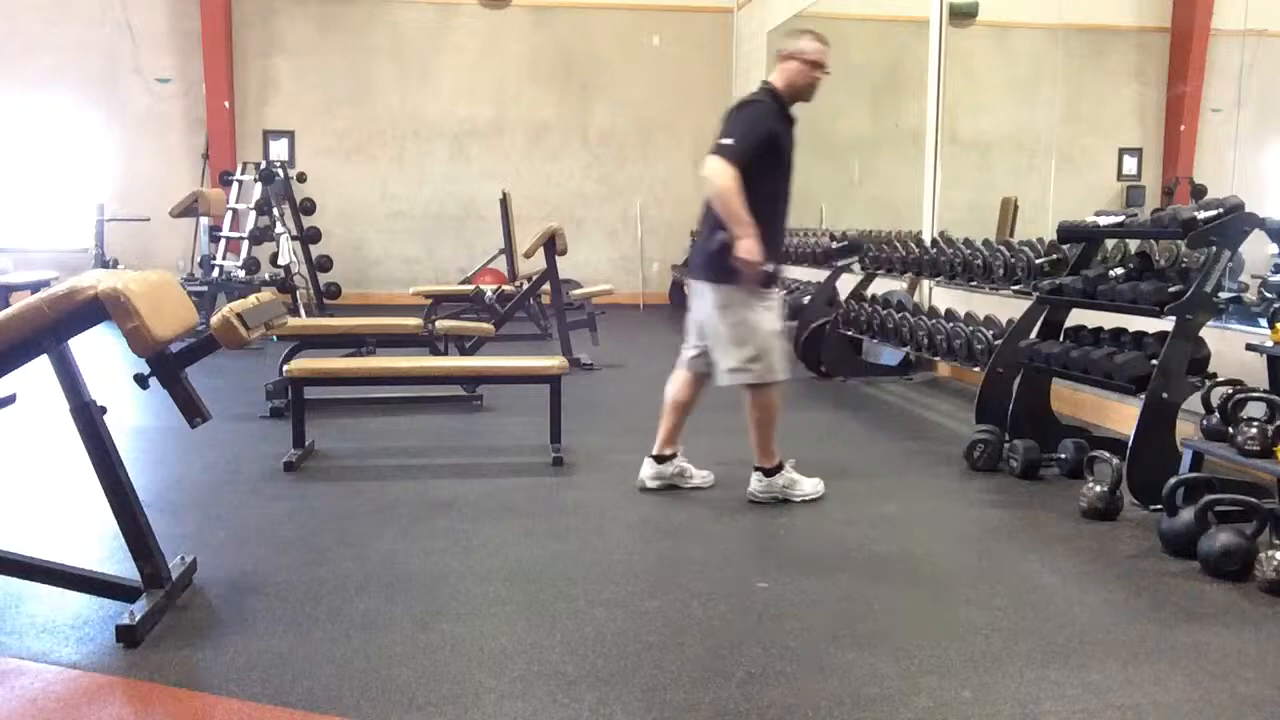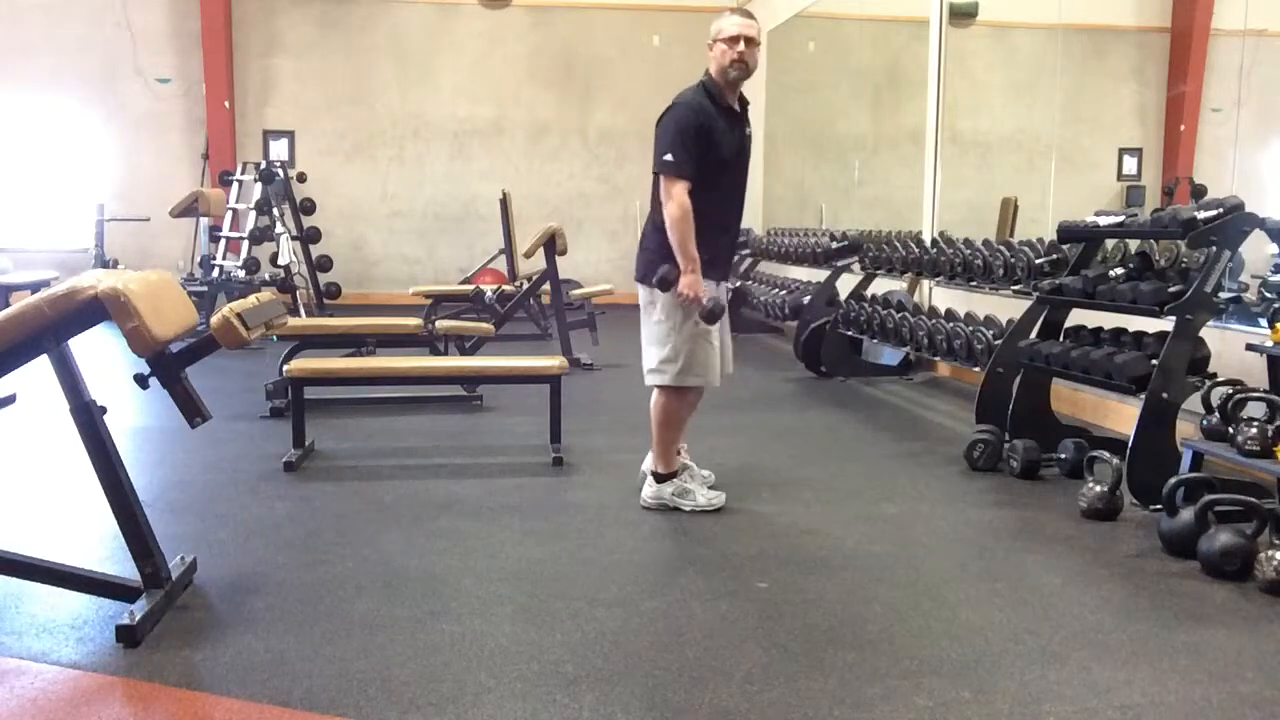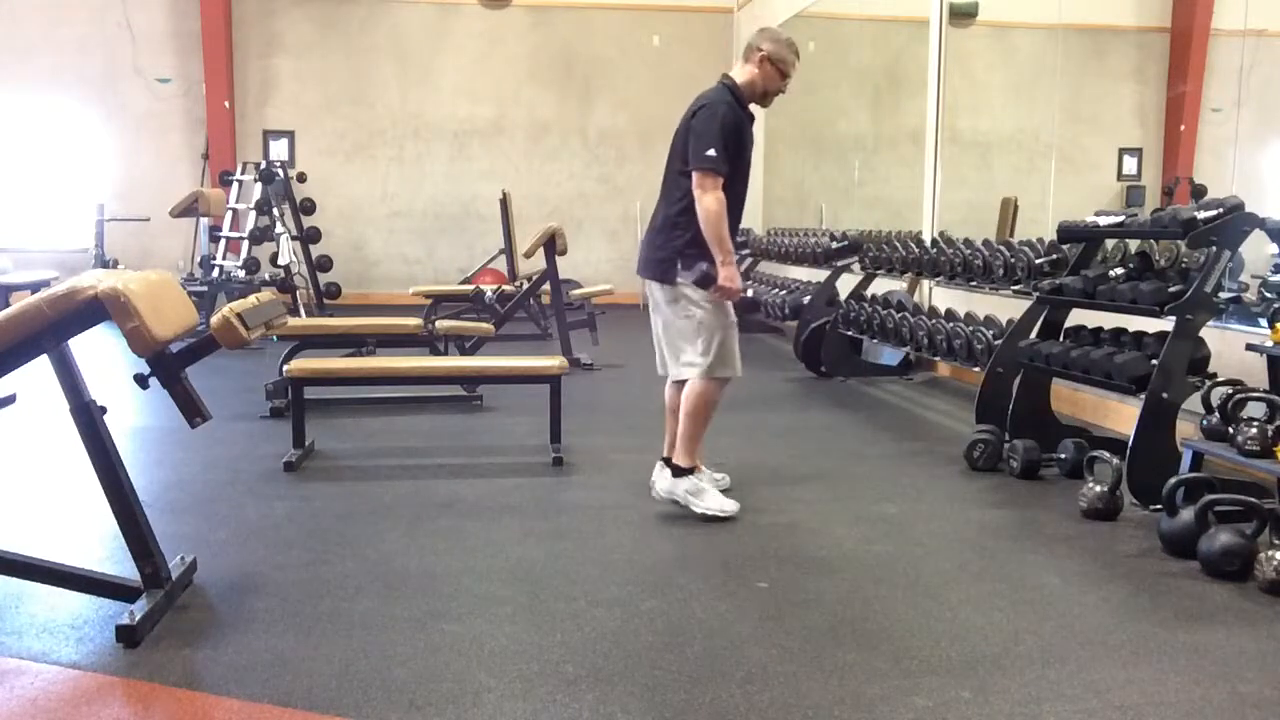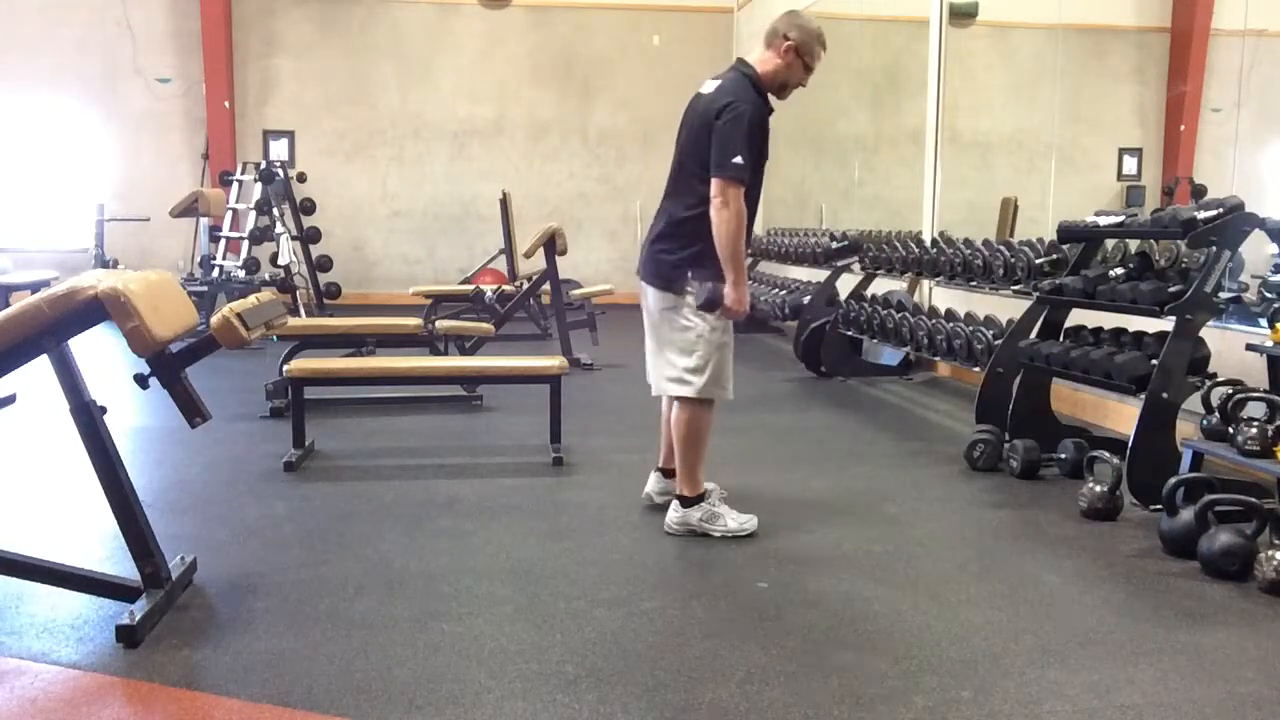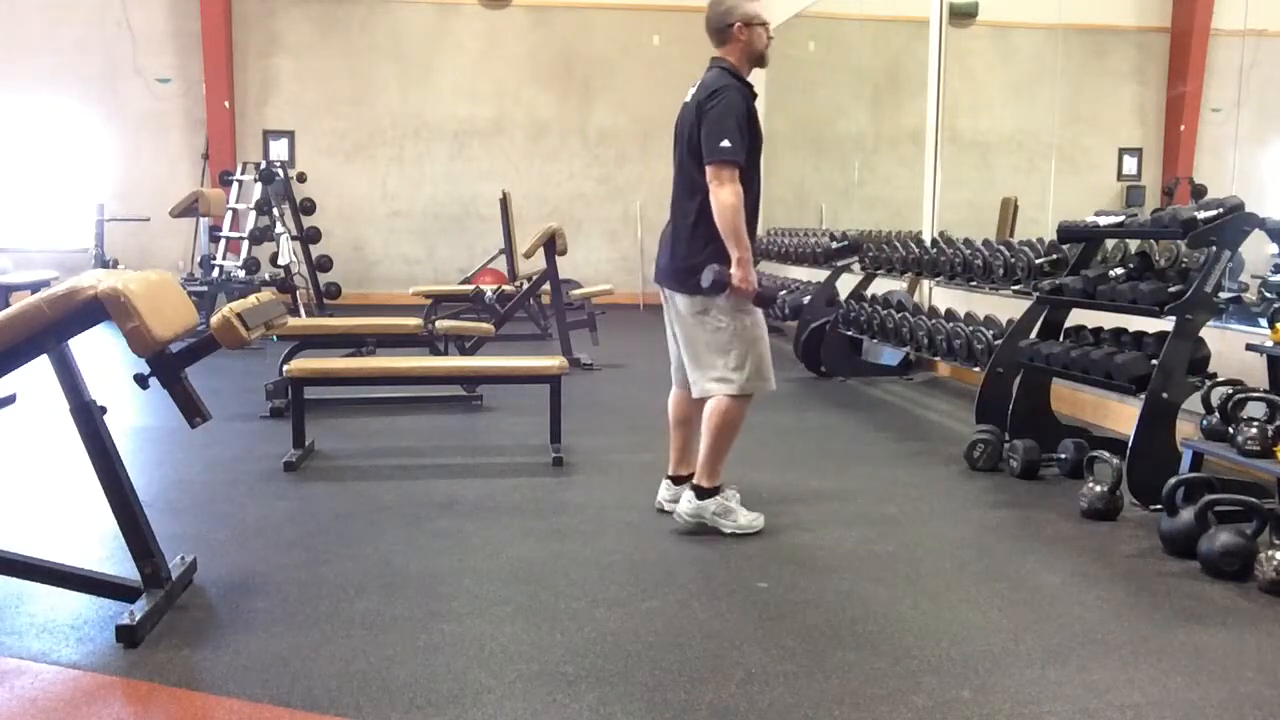
dt=0.7s
person 1, frame 1
left shoulder: (766, 113)
right shoulder: (760, 112)
right elbow: (717, 170)
right wrist: (746, 236)
left hip: (714, 262)
right hip: (737, 266)
left knee: (697, 363)
right knee: (759, 370)
left ankle: (662, 460)
right ankle: (769, 474)
person 1, frame 2
left shoulder: (738, 112)
right shoulder: (689, 111)
right elbow: (673, 195)
right wrist: (687, 270)
left hip: (711, 269)
right hip: (678, 269)
left knee: (705, 371)
right knee: (679, 373)
left ankle: (667, 455)
right ankle: (664, 480)
person 1, frame 3
left shoulder: (730, 110)
right shoulder: (719, 109)
right elbow: (706, 190)
left wrist: (718, 260)
right wrist: (726, 263)
left hip: (677, 258)
right hip: (685, 261)
left knee: (686, 369)
right knee: (711, 367)
left ankle: (674, 462)
right ankle: (682, 472)
person 1, frame 4
left shoulder: (721, 87)
right shoulder: (744, 105)
right elbow: (724, 200)
right wrist: (735, 281)
left hip: (667, 257)
right hip: (691, 268)
left knee: (681, 380)
right knee: (697, 386)
left ankle: (667, 475)
right ankle: (689, 503)
person 1, frame 5
left shoulder: (706, 90)
right shoulder: (728, 94)
right elbow: (723, 184)
right wrist: (742, 261)
left hip: (681, 263)
right hip: (711, 269)
left knee: (691, 379)
right knee: (737, 381)
left ankle: (678, 481)
right ankle: (704, 494)
